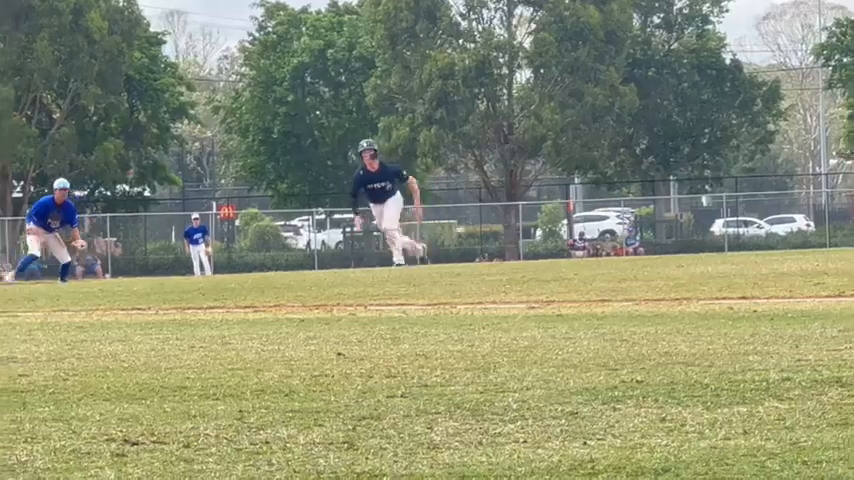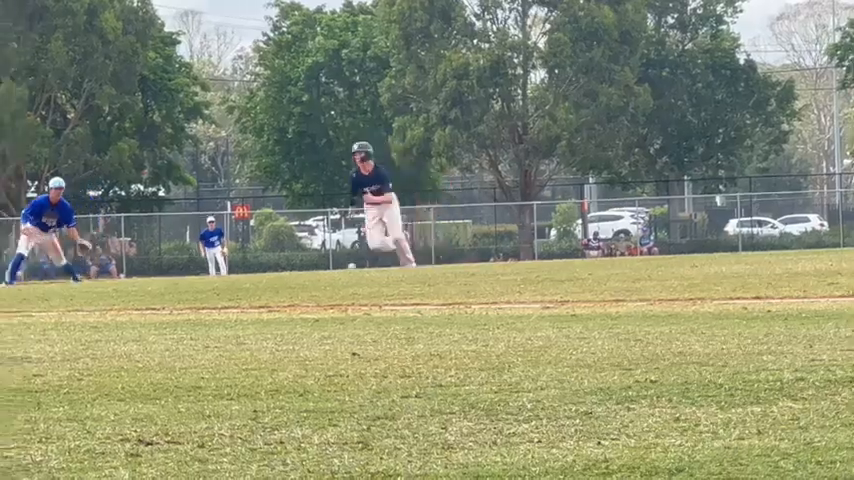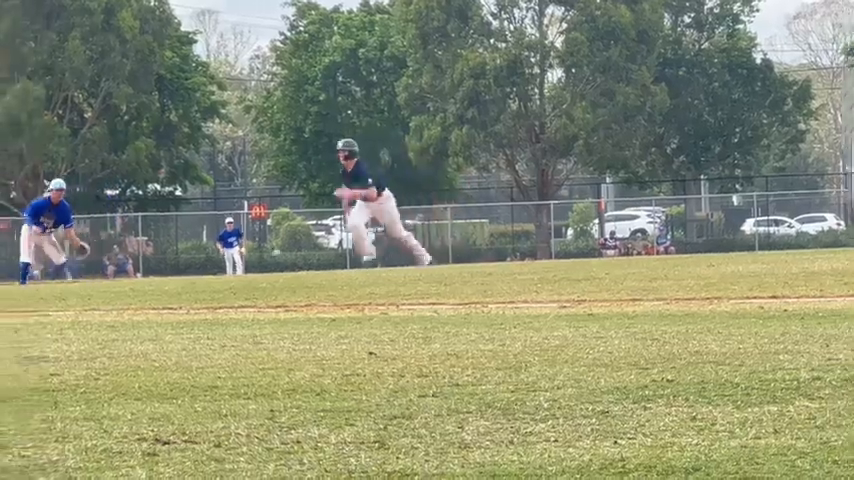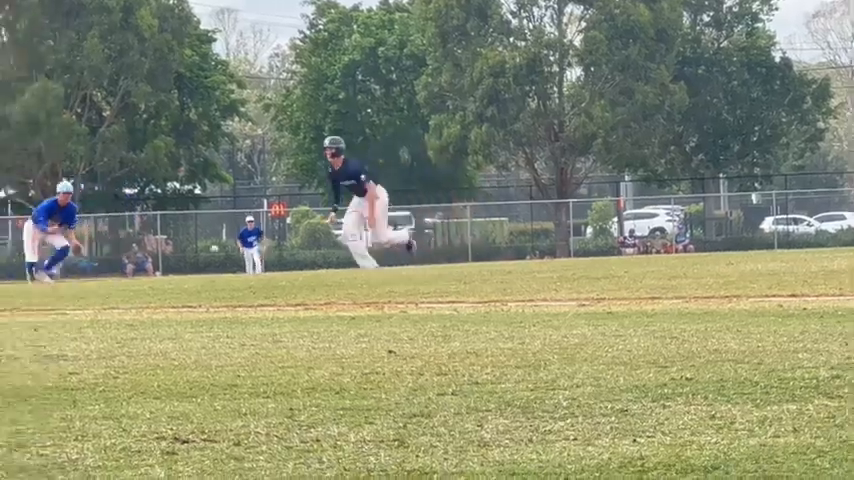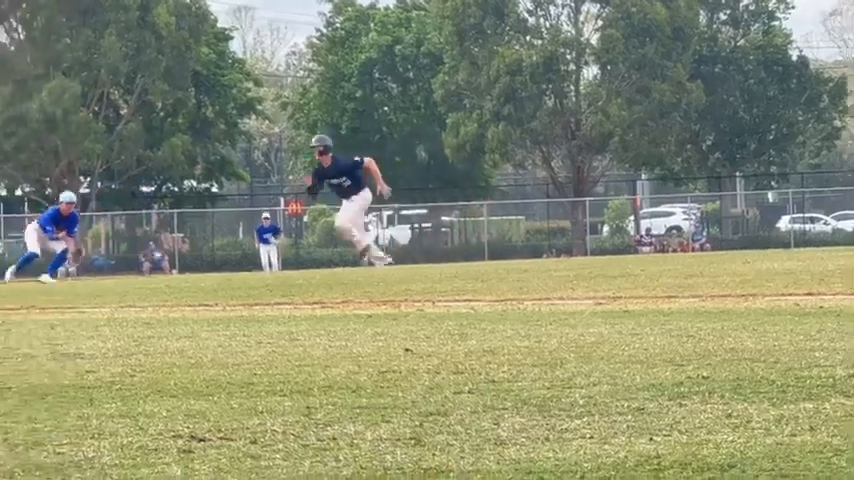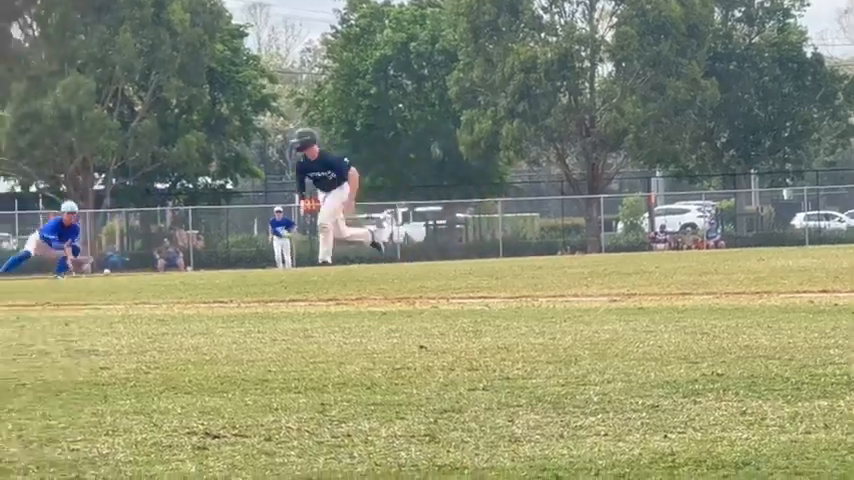
dt=0.1s
person 1, frame 1
left shoulder: (389, 169)
right shoulder: (360, 174)
left elbow: (412, 182)
right elbow: (353, 195)
left wrist: (417, 206)
right wrist: (356, 216)
left hip: (393, 200)
right hip: (376, 205)
left knee: (389, 228)
right knee: (391, 236)
left ankle: (399, 261)
right ankle: (418, 248)
person 1, frame 2
left shoulder: (381, 173)
right shoulder: (355, 176)
left elbow: (390, 198)
right elbow: (354, 195)
left wrist: (376, 199)
left hip: (387, 204)
right hip: (370, 207)
left knee: (397, 237)
right knee: (376, 244)
left ankle: (410, 266)
right ankle: (395, 242)
person 1, frame 3
left shoulder: (362, 169)
right shoulder: (344, 172)
left elbow: (372, 194)
left wrist: (351, 193)
right wrist: (347, 201)
left hip: (383, 200)
right hip: (364, 202)
left knee: (399, 234)
right knee: (353, 225)
left ankle: (423, 259)
right ankle: (368, 256)
person 1, frame 4
left shoulder: (353, 167)
right shoulder: (332, 172)
left elbow: (371, 188)
right elbow: (336, 193)
left wrist: (371, 214)
right wrist: (334, 211)
left hip: (376, 196)
right hip: (359, 199)
left knee: (381, 238)
right knee: (348, 233)
left ankle: (405, 237)
right ankle: (368, 267)
person 1, frame 5
left shoulder: (343, 163)
right shoulder: (319, 171)
left elbow: (369, 162)
right elbow: (313, 192)
left wrist: (380, 183)
right wrist: (309, 185)
left hip: (361, 196)
right hip: (347, 200)
left knee: (341, 223)
right knee: (358, 236)
left ankle: (363, 244)
right ankle: (382, 261)
person 1, frame 6
left shoulder: (330, 158)
right shoulder: (302, 163)
left elbow: (354, 173)
right elbow: (300, 183)
left wrist: (350, 199)
right wrist: (302, 199)
left hip: (341, 190)
right hip: (325, 194)
left knee: (324, 222)
right knee: (340, 233)
left ankle: (325, 260)
right ankle: (369, 236)
person 2, frame 1
left shoulder: (70, 207)
right shoulder: (44, 202)
left elbow: (74, 226)
right elbow: (29, 215)
left wrist: (78, 239)
right wrist: (30, 227)
left hip: (52, 234)
right hip: (36, 231)
left knee: (67, 260)
right knee: (34, 255)
left ankle: (63, 280)
right ankle: (15, 275)
person 2, frame 2
left shoulder: (65, 207)
right shoulder: (40, 201)
left elbow: (71, 226)
right elbow: (25, 214)
left wrist: (78, 240)
right wrist: (25, 226)
left hip: (49, 234)
right hip: (31, 231)
left knee: (61, 261)
right knee: (21, 254)
left ankle: (75, 278)
right ankle: (9, 281)
person 2, frame 3
left shoulder: (65, 207)
right shoulder: (40, 202)
left elbow: (68, 227)
right elbow: (27, 216)
left wrist: (77, 241)
right wrist: (32, 228)
left hip: (47, 235)
right hip: (31, 232)
left knee: (60, 261)
right knee: (26, 261)
left ankle: (65, 275)
right ankle: (23, 282)
person 2, frame 4
left shoulder: (72, 208)
right shoulder: (47, 205)
left elbow: (70, 227)
right elbow: (40, 226)
left wrist: (74, 241)
right wrist: (50, 230)
right hip: (34, 227)
left knee: (65, 248)
right knee: (31, 260)
left ankle: (45, 271)
right ankle: (31, 277)
person 2, frame 5
left shoulder: (74, 217)
right shoulder: (52, 214)
left elbow: (72, 235)
right elbow: (50, 235)
left wrist: (75, 249)
right wrist: (60, 236)
right hip: (36, 230)
left knee: (65, 251)
right knee: (34, 253)
left ankle: (49, 275)
right ankle: (14, 270)
person 2, frame 6
left shoulder: (75, 228)
right shoulder: (54, 224)
left elbow: (71, 245)
right elbow: (56, 244)
right hip: (38, 239)
left knee: (76, 249)
right knee: (26, 254)
left ankle: (59, 274)
